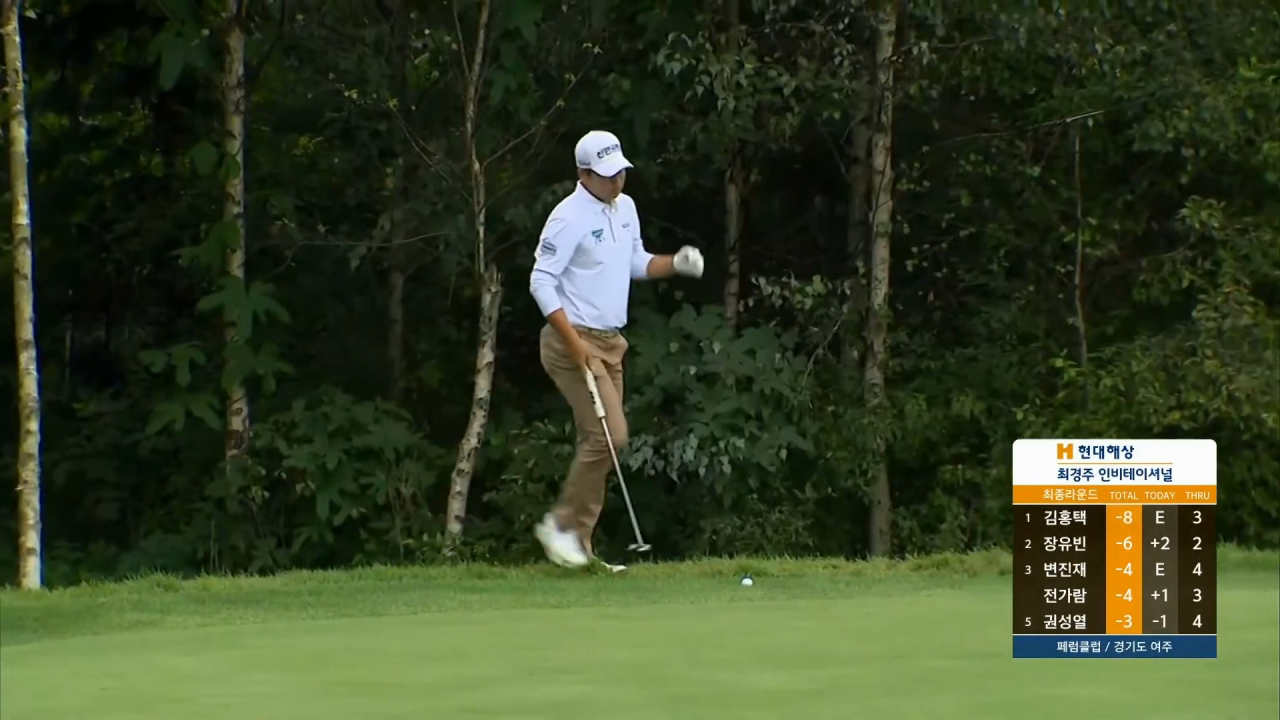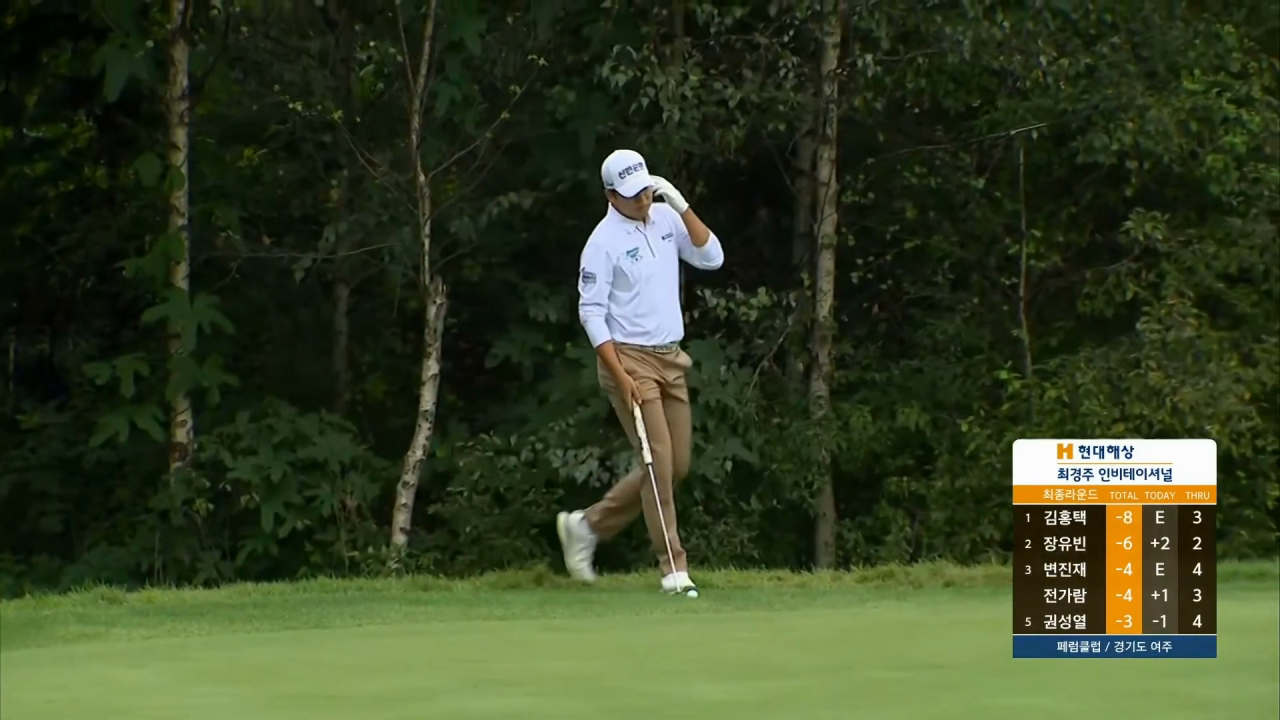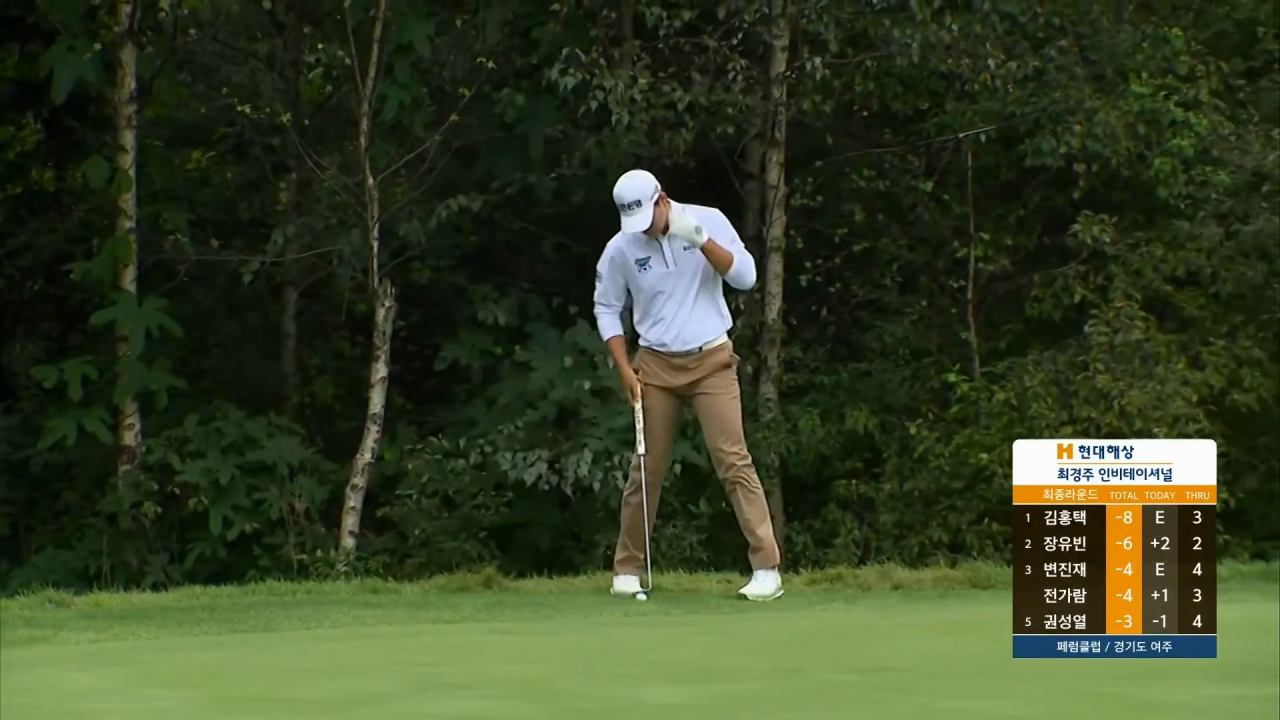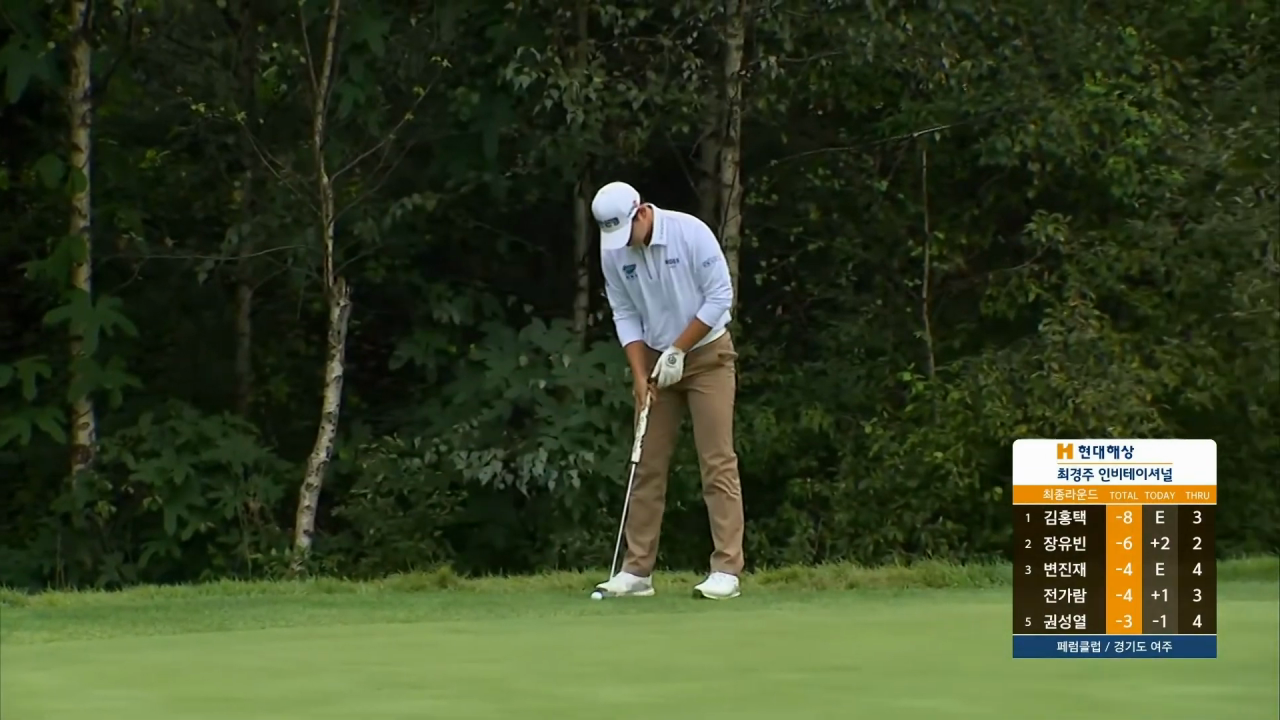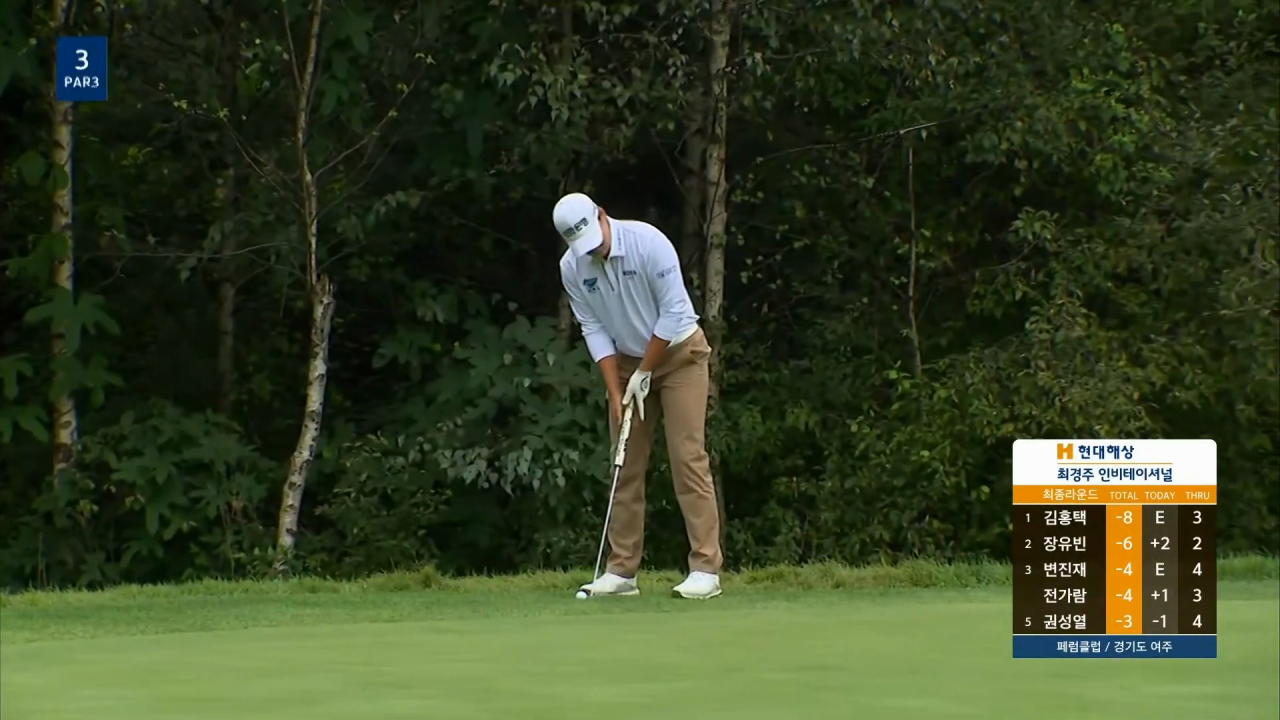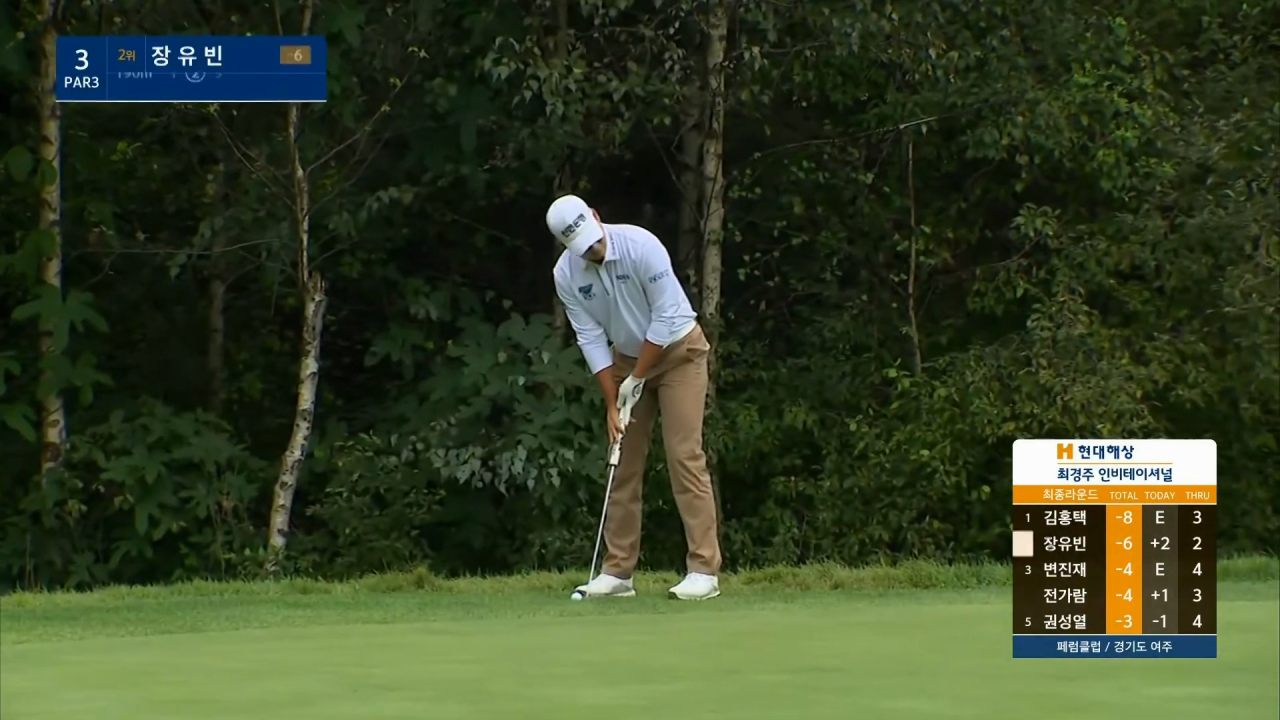
dt=0.5s
person 1, frame 1
left shoulder: (625, 208)
right shoulder: (569, 216)
left elbow: (637, 265)
right elbow: (542, 282)
left wrist: (677, 263)
right wrist: (573, 340)
left hip: (609, 342)
right hip: (573, 343)
left knee: (601, 443)
right knee: (606, 438)
left ankle: (579, 545)
right ankle: (559, 523)
person 1, frame 2
left shoulder: (665, 220)
right shoulder: (604, 240)
left elbow: (712, 258)
right elbow: (591, 312)
left wrist: (682, 207)
right wrist: (619, 374)
left hip: (670, 358)
right hip: (629, 361)
left knee: (675, 464)
right knee: (658, 463)
left ankle: (586, 524)
right ankle: (673, 567)
person 1, frame 3
left shoulder: (707, 221)
right shoulder: (620, 248)
left elbow: (745, 275)
right elbow: (607, 309)
left wrist: (701, 241)
right wrist: (623, 367)
left hip: (712, 362)
right hip: (655, 365)
left knee: (732, 460)
right knee: (646, 468)
left ankle: (766, 567)
right ankle: (628, 568)
person 1, frame 4
left shoulder: (691, 232)
right shoulder: (612, 253)
left elbow: (720, 297)
right elbow: (625, 316)
left wrist: (677, 350)
right wrist: (639, 374)
left hip: (707, 355)
right hip: (656, 361)
left knee: (716, 461)
right knee: (647, 464)
left ankle: (726, 570)
right ankle: (637, 570)
person 1, frame 5
left shoulder: (648, 242)
right shoulder: (571, 268)
left elbow: (674, 312)
right elbow: (594, 331)
left wrist: (644, 373)
right wrist: (615, 391)
left hip: (680, 353)
right hip: (628, 360)
left knee: (687, 456)
right knee: (626, 464)
left ankle: (705, 568)
right ankle: (622, 570)
person 1, frame 6
left shoulder: (641, 245)
right shoulder: (565, 275)
left elbow: (666, 317)
right elbow: (591, 339)
left wrist: (637, 379)
right wrist: (612, 403)
left hip: (677, 351)
right hip: (627, 358)
left knee: (684, 456)
right knee: (623, 463)
left ankle: (703, 569)
right ankle: (618, 571)
